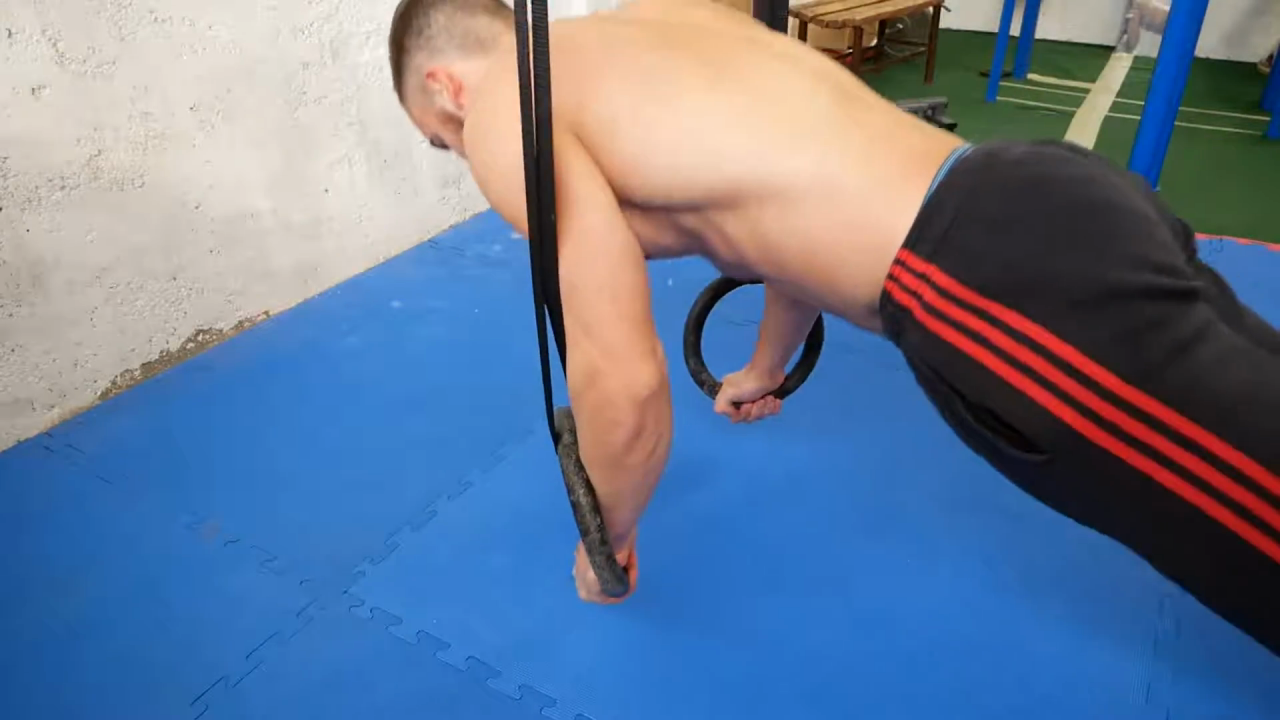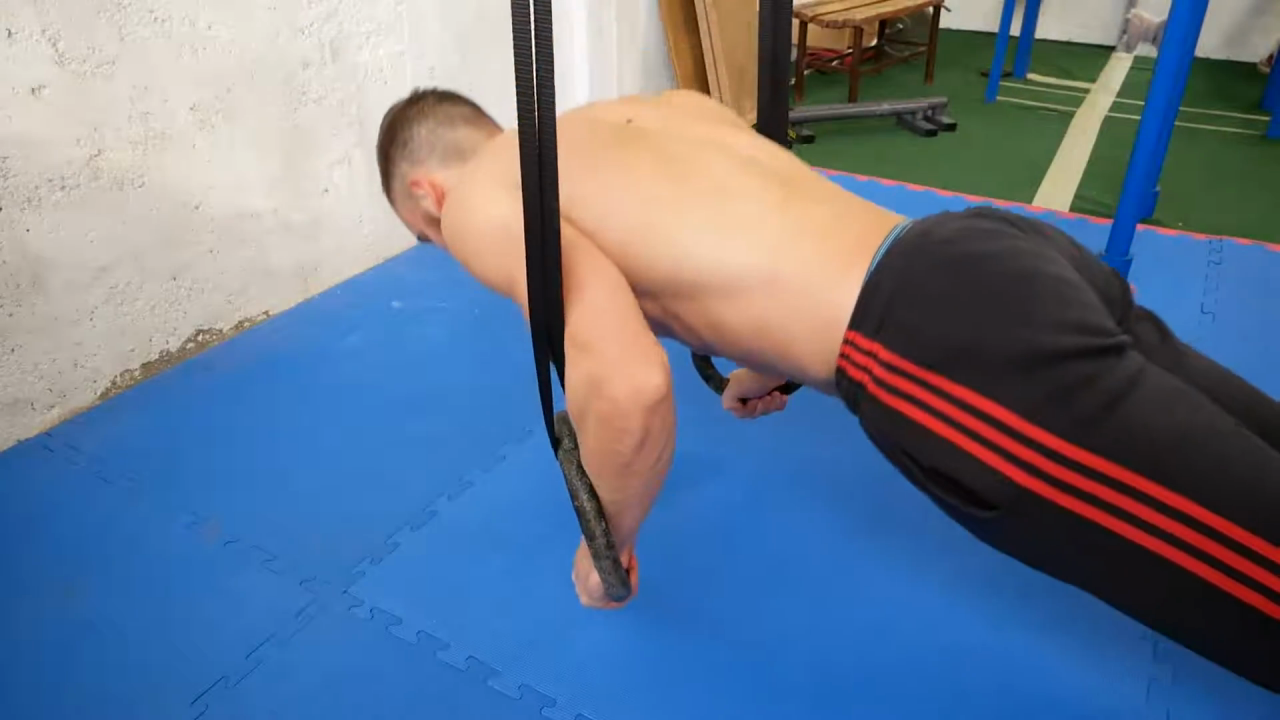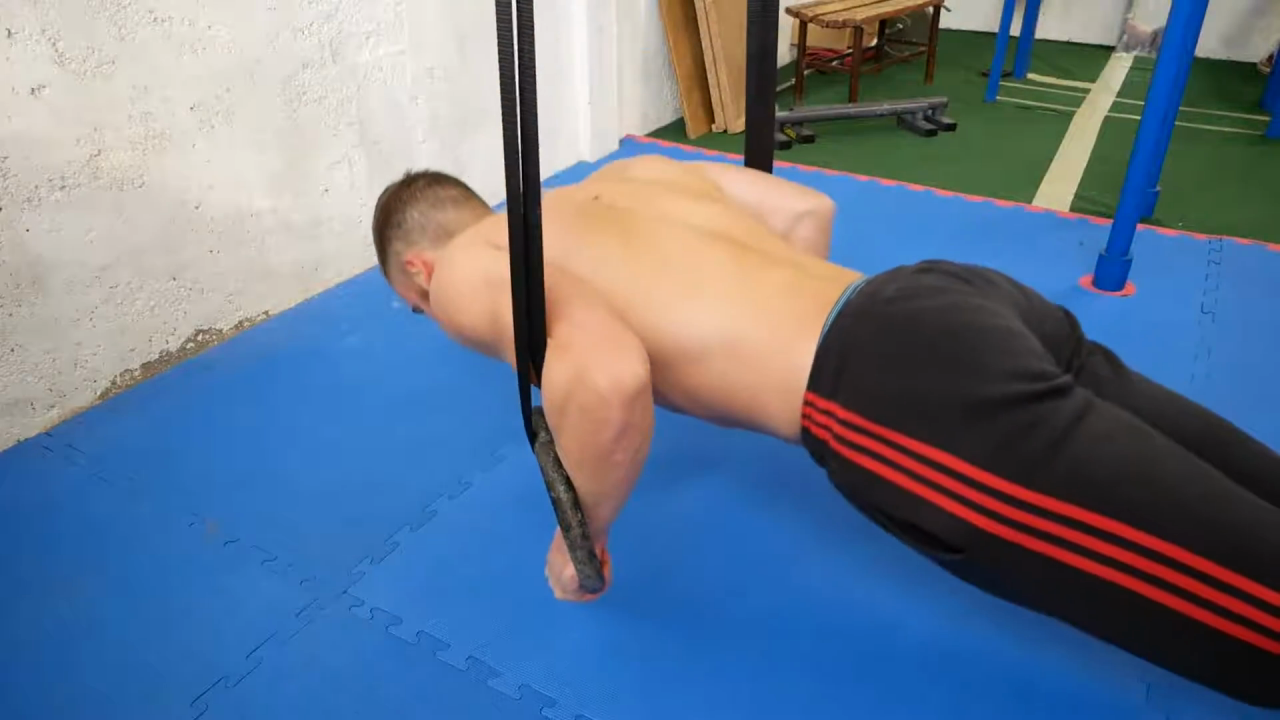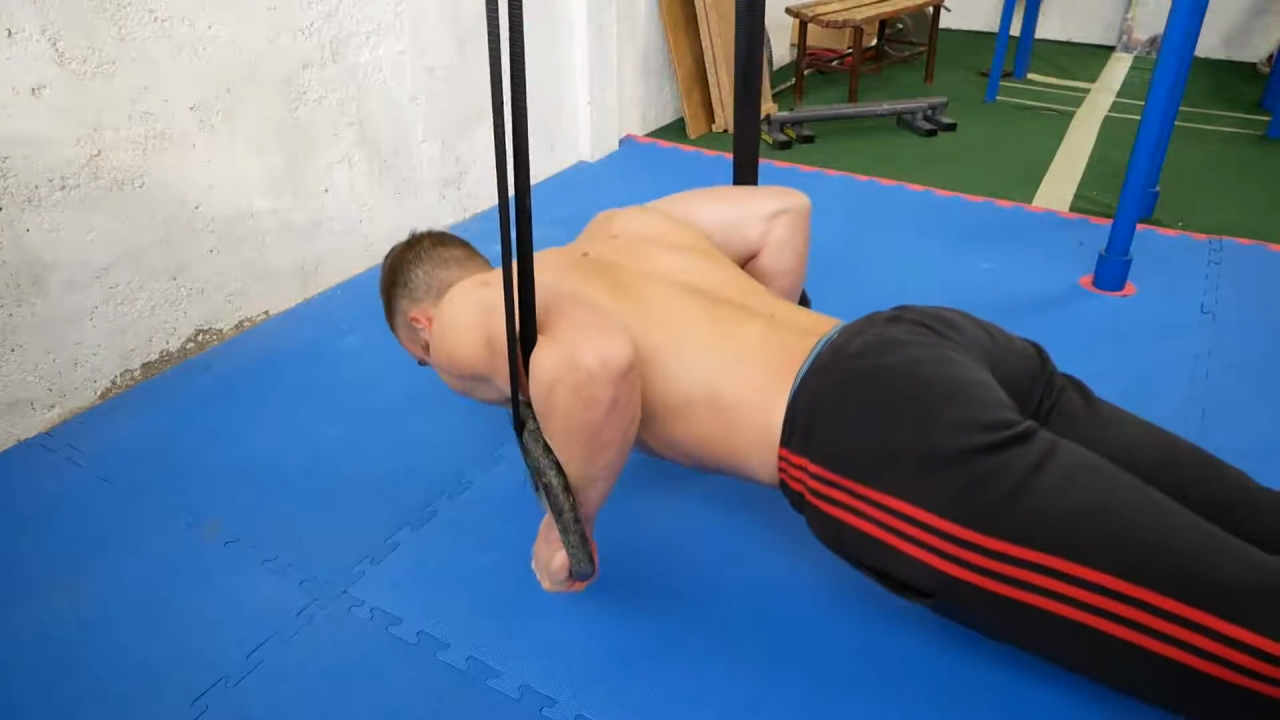
dt=0.3s
person 1, frame 1
left shoulder: (507, 109)
left elbow: (622, 379)
left wrist: (607, 548)
right wrist: (766, 371)
left hip: (1005, 279)
right hip: (1061, 197)
person 1, frame 2
left shoulder: (483, 201)
right shoulder: (647, 112)
left elbow: (628, 388)
left wrist: (608, 550)
right wrist: (779, 354)
left hip: (949, 345)
right hip: (1002, 254)
person 1, frame 3
left shoulder: (469, 270)
right shoulder: (621, 177)
left elbow: (608, 379)
right elbow: (810, 212)
left wrist: (580, 541)
left hip: (900, 396)
right hip: (957, 300)
person 1, frame 4
left shoulder: (463, 321)
right shoulder: (610, 230)
left elbow: (597, 357)
right elbow: (784, 209)
left wrist: (566, 525)
left hip: (873, 440)
right hip: (932, 340)
